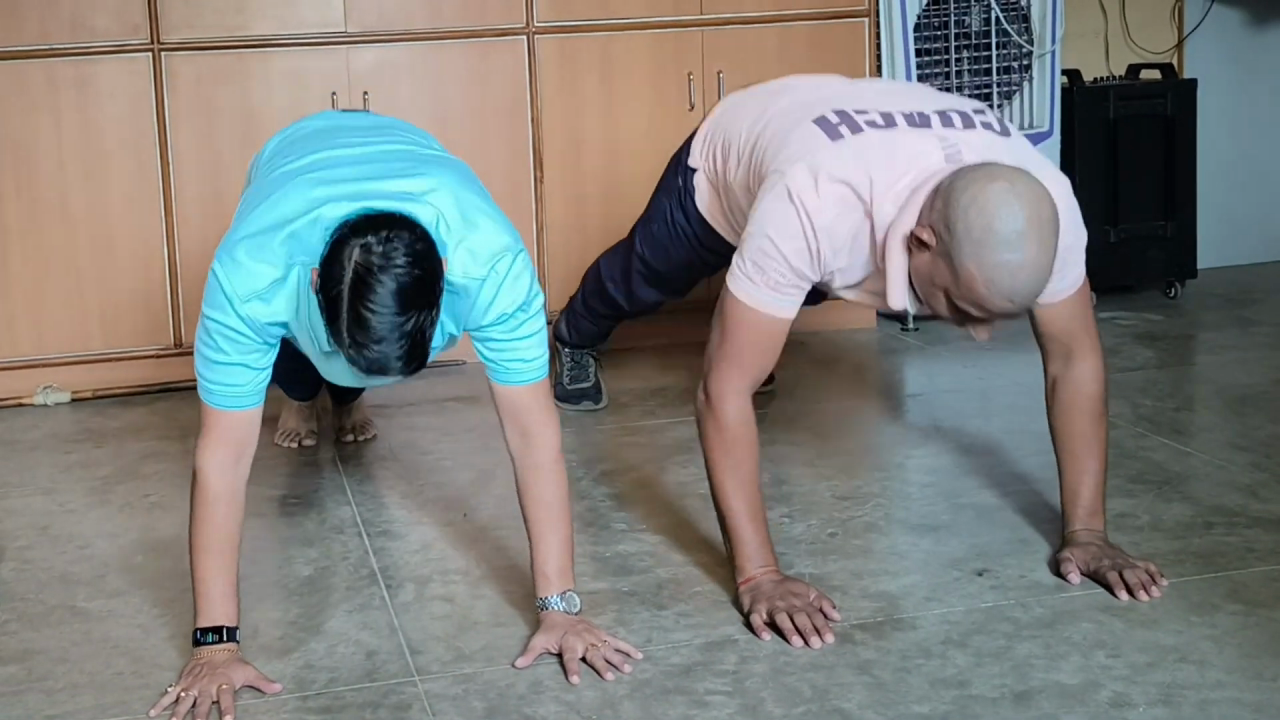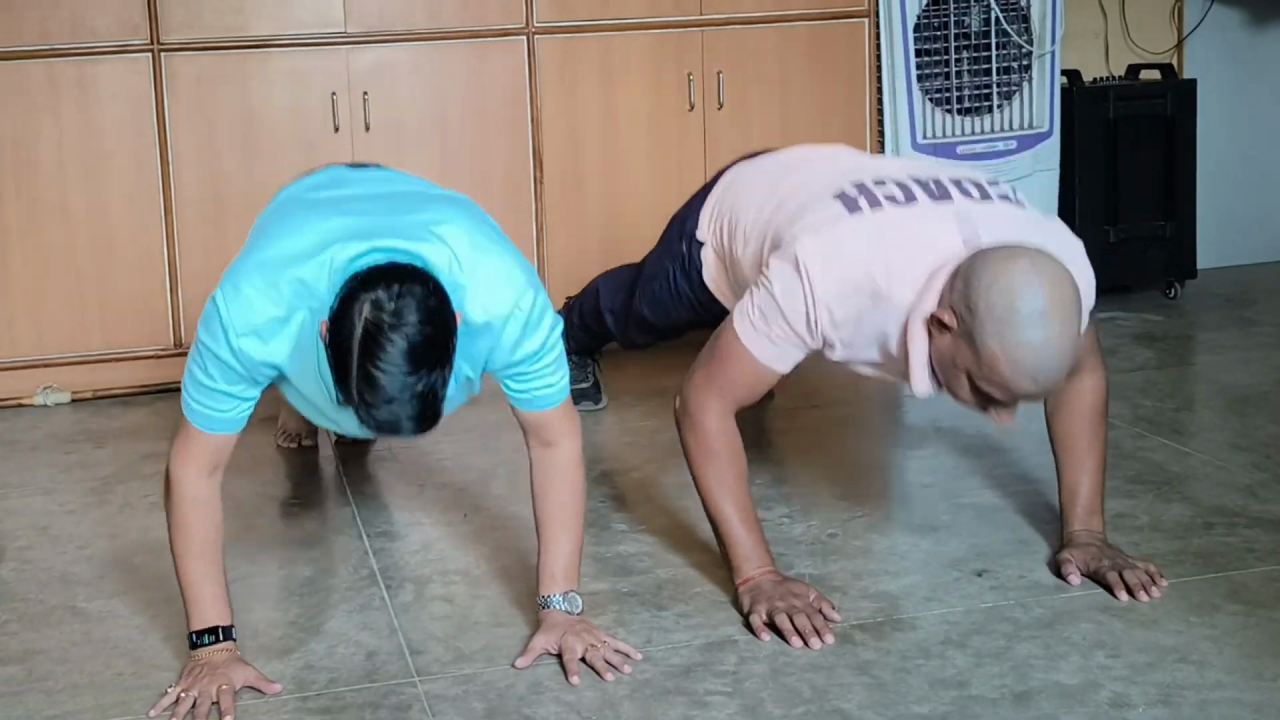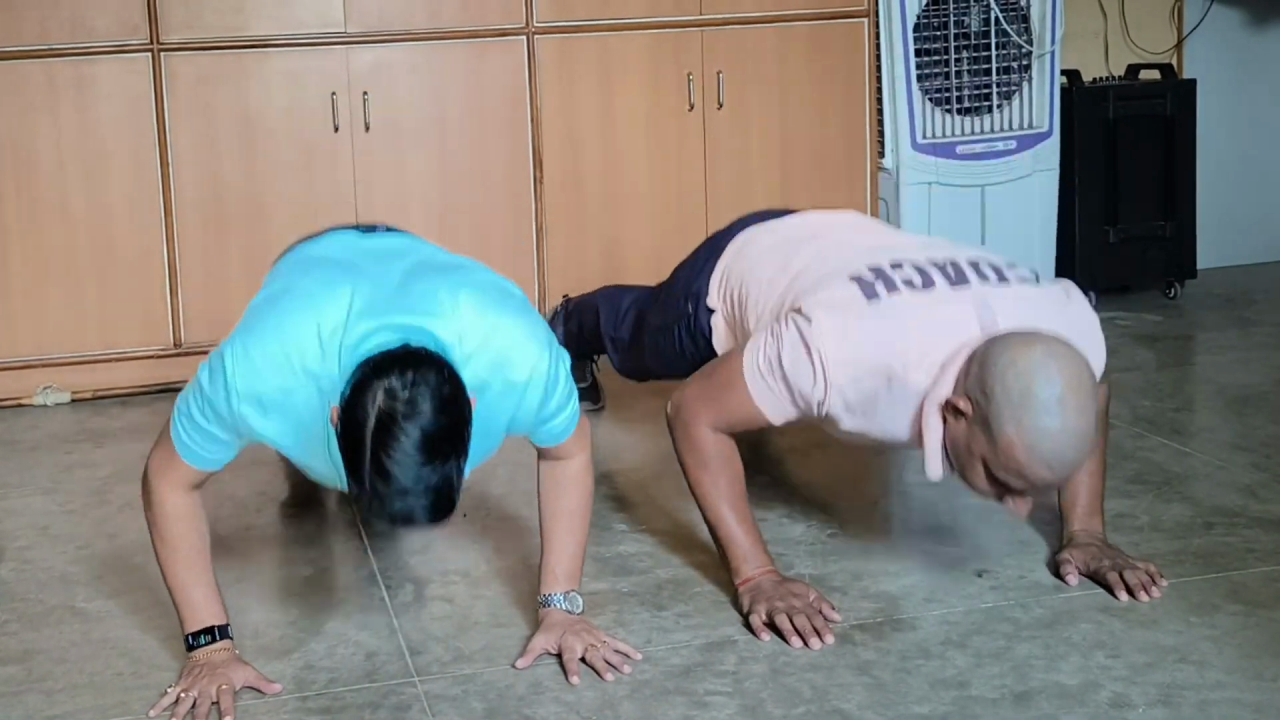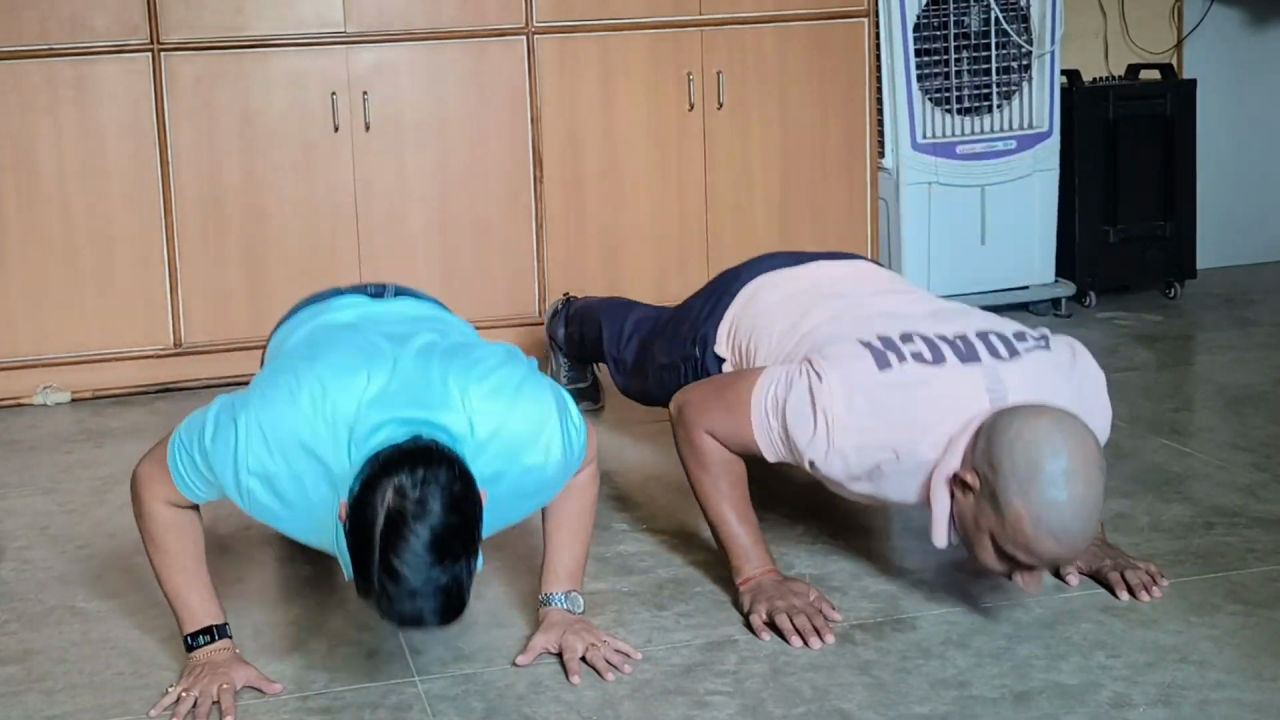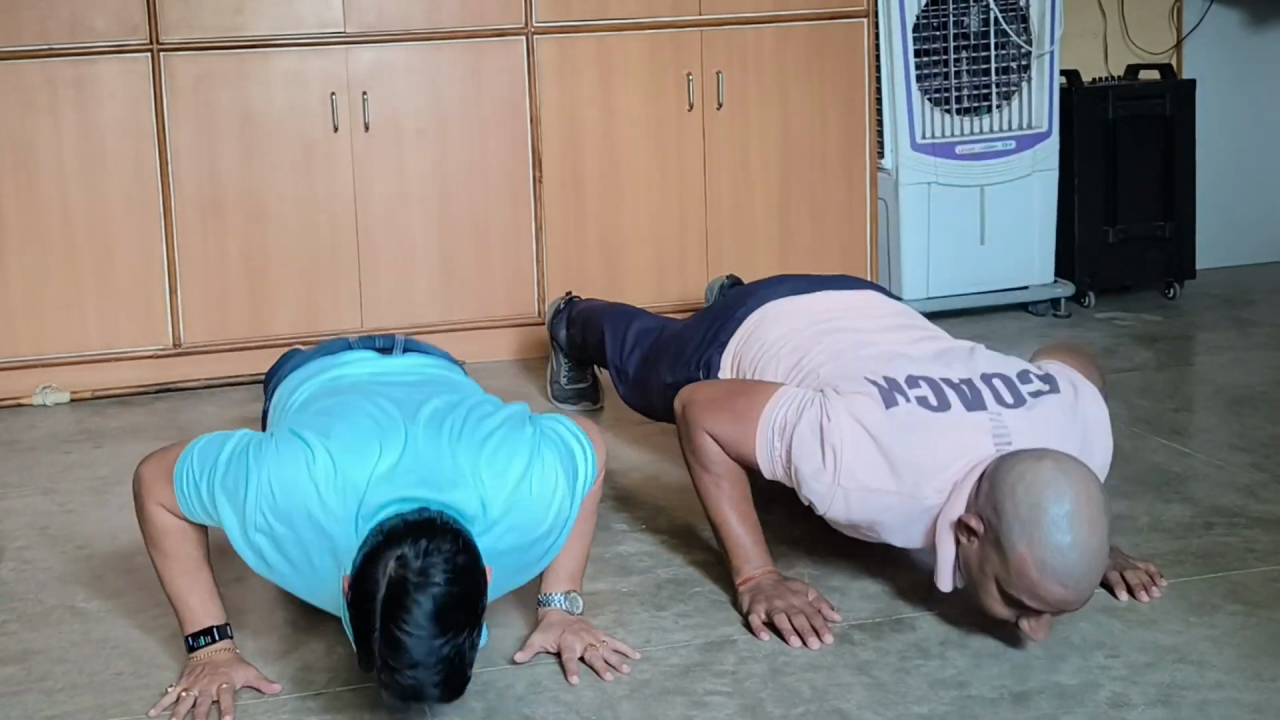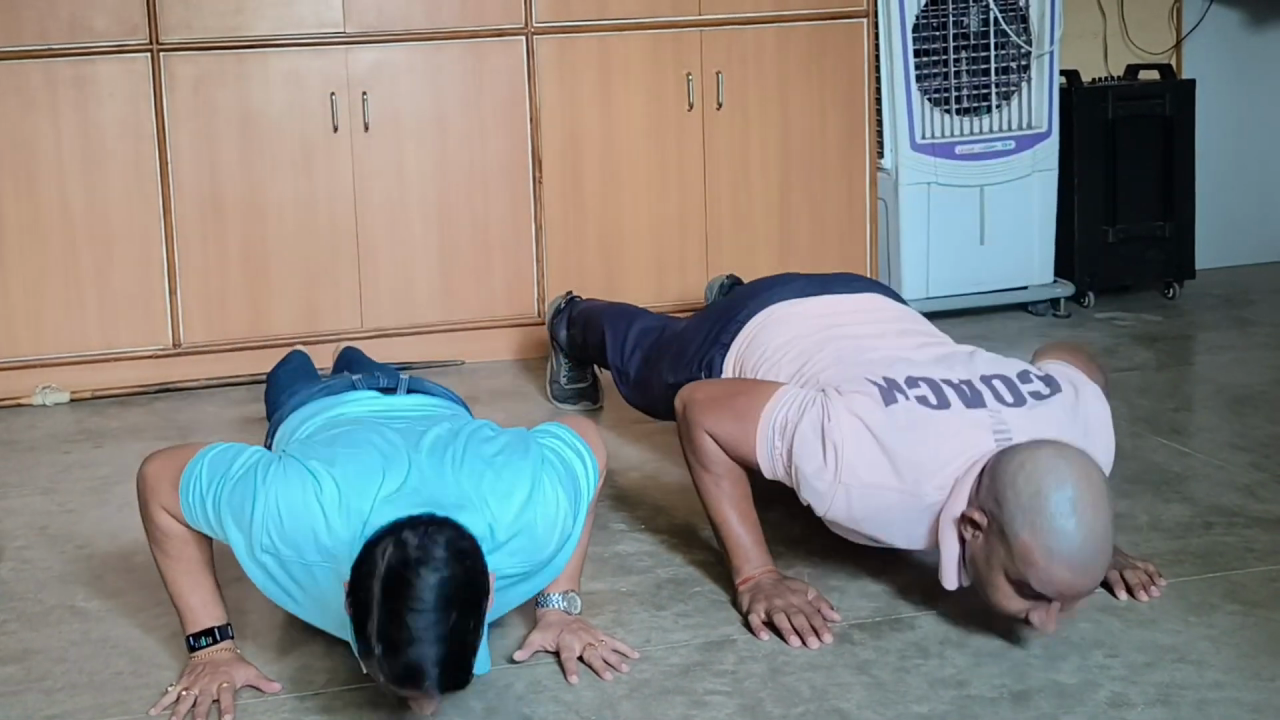
dt=0.1s
person 1, frame 1
left shoulder: (1044, 198)
right shoulder: (816, 205)
left elbow: (1075, 359)
right elbow: (725, 390)
left wrist: (1086, 531)
right wrist: (757, 575)
right hip: (729, 153)
left knee: (784, 294)
right knee: (641, 282)
left ankle: (741, 319)
right ankle: (574, 338)
person 1, frame 2
left shoulder: (1060, 264)
right shoulder: (831, 283)
left elbow: (1084, 374)
right elbow: (701, 406)
left wrist: (1084, 528)
right wrist: (753, 573)
right hip: (739, 207)
right knee: (636, 312)
left ankle: (756, 340)
right ankle: (574, 333)
person 1, frame 3
left shoulder: (1070, 331)
right shoulder: (845, 355)
right elbow: (692, 415)
left wrist: (1086, 533)
right wrist: (756, 577)
left hip: (864, 257)
right hip: (740, 269)
right knee: (638, 344)
right ankle: (571, 326)
person 1, frame 4
left shoulder: (1080, 402)
right shoulder: (859, 428)
right elbow: (690, 413)
left wrist: (1087, 533)
right wrist: (755, 574)
left hip: (863, 288)
right hip: (762, 310)
right knee: (640, 350)
right ankle: (574, 325)
person 1, frame 5
left shoulder: (1083, 436)
right shoulder: (863, 467)
left elbow: (1073, 361)
right elbow: (694, 411)
left wrist: (1089, 545)
right wrist: (755, 577)
left hip: (869, 312)
right hip: (760, 334)
right knee: (642, 359)
left ankle: (731, 298)
right ankle: (574, 325)
person 1, frame 6
left shoulder: (1085, 432)
right shoulder: (865, 464)
left elbow: (1071, 360)
right elbow: (695, 412)
left wrist: (1086, 542)
right wrist: (755, 574)
right hip: (763, 337)
right knee: (645, 361)
left ankle: (731, 297)
right ankle: (576, 324)
person 2, frame 1
left shoulder: (490, 255)
right shoulder: (255, 266)
left elbow: (534, 429)
right elbow: (221, 458)
left wrist: (559, 606)
right wrist: (215, 642)
left knee: (355, 378)
right knee: (298, 352)
left ankle: (347, 397)
right ankle: (299, 397)
person 2, frame 2
left shoulder: (503, 296)
right shoulder: (258, 309)
left elbow: (553, 440)
right elbow: (194, 468)
left wrist: (561, 603)
right wrist: (211, 640)
right knee: (304, 402)
right ankle: (301, 407)
person 2, frame 3
left shoulder: (519, 353)
right shoulder: (257, 373)
left elbow: (568, 451)
right elbow: (168, 480)
left wrist: (561, 604)
right wrist: (210, 641)
person 2, frame 4
left shoulder: (528, 431)
right shoulder: (275, 443)
left elbow: (581, 463)
right elbow: (153, 487)
left wrist: (562, 603)
right wrist: (208, 639)
left hip: (429, 328)
right hip: (317, 326)
person 2, frame 5
left shoulder: (536, 487)
right shoulder: (280, 496)
left elbow: (590, 443)
right elbow: (154, 490)
left wrist: (562, 604)
right wrist: (210, 640)
left hip: (434, 377)
right hip: (318, 380)
person 2, frame 6
left shoulder: (533, 516)
right shoulder: (285, 523)
left elbow: (588, 444)
right elbow: (156, 481)
left wrist: (559, 605)
right wrist: (210, 642)
right hip: (318, 426)
left ankle: (355, 373)
right ankle: (297, 372)
